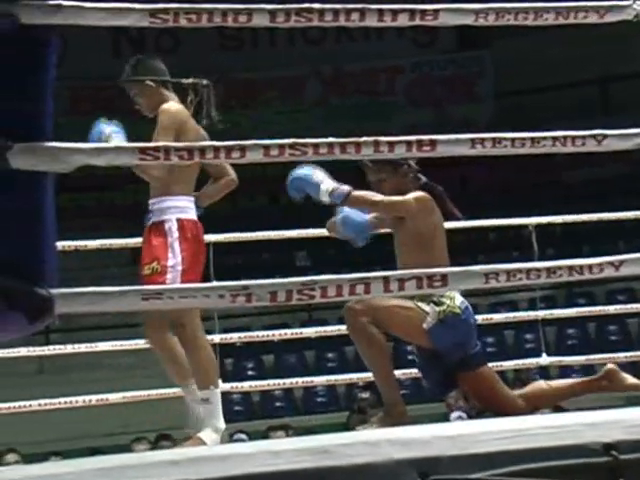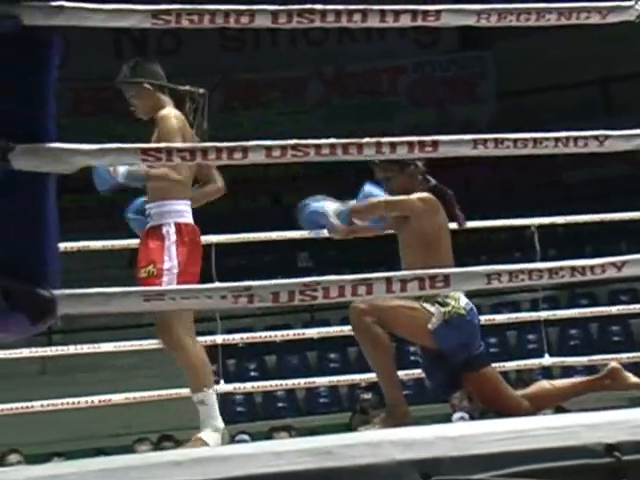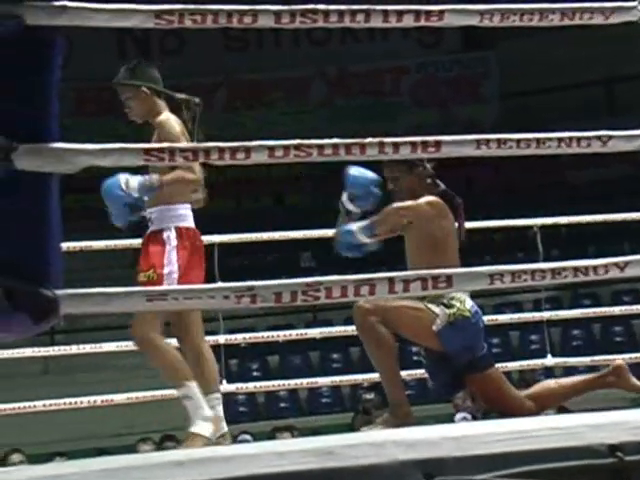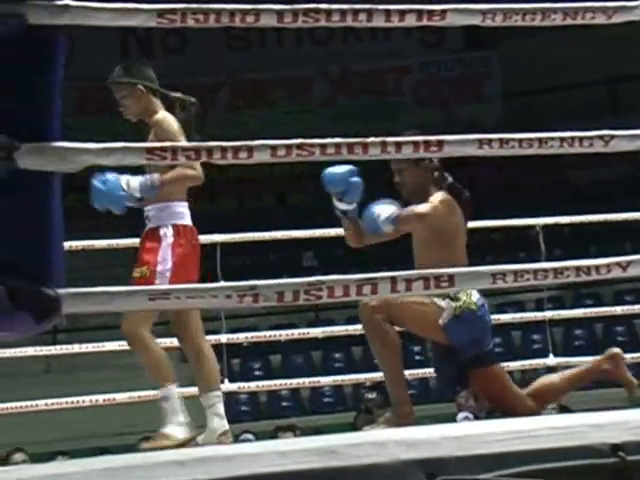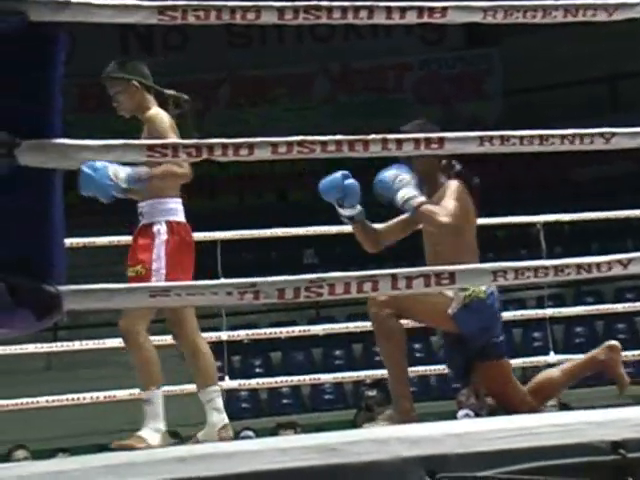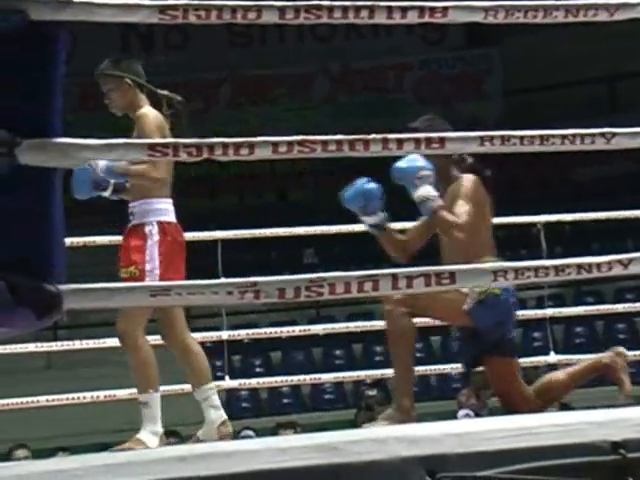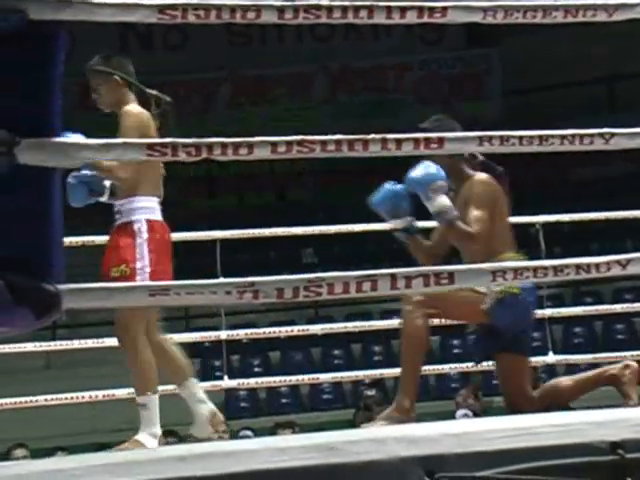
dt=0.1s
person 1, frame 1
left shoulder: (170, 113)
right shoulder: (193, 126)
left elbow: (154, 172)
right elbow: (228, 179)
left wrist: (117, 145)
left hip: (173, 229)
right hip: (172, 228)
left knee: (188, 329)
right knee: (156, 327)
left ankle: (211, 428)
right ankle: (205, 420)
person 1, frame 2
left shoulder: (168, 119)
right shoulder: (180, 124)
left elbow: (177, 176)
right elbow: (216, 186)
left hip: (170, 233)
right hip: (169, 233)
left knee: (176, 333)
right knee: (176, 334)
left ankle: (212, 428)
right ankle: (211, 424)
person 1, frame 3
left shoulder: (167, 125)
right shoulder: (167, 130)
left elbow: (193, 177)
right elbow: (198, 196)
left wrist: (138, 186)
right wrist: (142, 203)
left hip: (173, 238)
right hip: (170, 239)
left knee: (145, 331)
right knee: (190, 338)
left ankle: (204, 418)
right ankle: (217, 427)
person 1, frame 4
left shoulder: (163, 123)
right shoulder: (159, 129)
left elbow: (195, 173)
left wrist: (139, 185)
right wrist: (131, 195)
left hip: (170, 236)
right hip: (166, 236)
left knee: (134, 327)
right knee: (191, 336)
left ankle: (177, 421)
right ankle: (218, 426)
person 1, frame 5
left shoulder: (156, 119)
right shoulder: (153, 124)
left elbow: (182, 171)
left wrist: (126, 174)
right wrist: (118, 187)
left hip: (162, 232)
right hip: (160, 233)
left knee: (132, 326)
right knee: (187, 333)
left ankle: (153, 428)
right ankle: (217, 421)
person 1, frame 6
left shoulder: (146, 118)
right shoulder: (148, 121)
left elbow: (157, 175)
left wrist: (105, 166)
right wrist: (109, 186)
left hip: (153, 232)
right hip: (151, 233)
left knee: (130, 329)
right knee: (176, 334)
left ankle: (151, 431)
right ankle: (215, 419)
person 1, frame 7
left shoulder: (132, 115)
right shoulder: (143, 121)
left elbow: (121, 172)
right wrist: (102, 190)
left hip: (141, 231)
right hip: (130, 232)
left knee: (134, 332)
right knee: (147, 334)
left ankle: (151, 432)
right ankle: (204, 412)
person 2, frame 1
left shoulder: (418, 202)
right shoulder: (398, 214)
left elbow: (374, 202)
right elbow: (349, 223)
left wrist: (327, 188)
right wrist: (347, 222)
left hip: (442, 316)
right hip: (438, 320)
left knee: (357, 310)
right knee: (513, 405)
left ankle: (393, 410)
right ankle: (603, 381)
person 2, frame 2
left shoulder: (421, 203)
right shoulder: (405, 216)
left elbow: (382, 205)
right elbow: (350, 228)
right wrist: (340, 223)
left hip: (448, 316)
right hip: (444, 323)
left knee: (363, 311)
right knee: (518, 407)
left ankle: (396, 411)
right ankle: (606, 379)
person 2, frame 3
left shoulder: (433, 204)
right shoulder: (420, 213)
left elbow: (401, 211)
right elbow: (349, 235)
left wrist: (360, 231)
right wrist: (352, 205)
left hip: (454, 316)
right hip: (451, 322)
left knee: (367, 310)
right knee: (523, 407)
left ankle: (400, 412)
right ankle: (608, 376)
person 2, frame 4
left shoulder: (442, 202)
right shoulder: (422, 209)
left elbow: (418, 215)
right elbow: (356, 238)
left wrist: (388, 218)
right wrist: (344, 205)
left hip: (459, 311)
right hip: (452, 318)
left knee: (373, 309)
right knee: (522, 407)
left ankle: (401, 411)
right ankle: (602, 366)
person 2, frame 5
left shoulder: (453, 189)
right shoulder: (426, 203)
left elbow: (443, 225)
right elbow: (373, 243)
left wrist: (408, 198)
right wrist: (351, 212)
left hip: (470, 299)
right hip: (464, 306)
left knee: (382, 304)
right knee: (522, 403)
left ankle: (402, 410)
right ankle: (599, 359)
person 2, frame 6
left shoulder: (467, 185)
right shoulder: (441, 199)
left elbow: (461, 231)
right elbow: (402, 252)
left wrist: (426, 196)
right wrist: (374, 220)
left hip: (486, 294)
right hip: (477, 302)
left knee: (396, 303)
right knee: (525, 403)
left ankle: (402, 408)
right ankle: (605, 364)
person 2, frame 7
left shoulder: (480, 184)
right shoulder: (459, 194)
left elbow: (476, 243)
right elbow: (431, 260)
left wrist: (439, 203)
right wrist: (401, 224)
left hip: (505, 293)
right hip: (501, 301)
left knee: (416, 304)
right knee: (524, 405)
left ankle: (402, 409)
right ankle: (613, 374)
